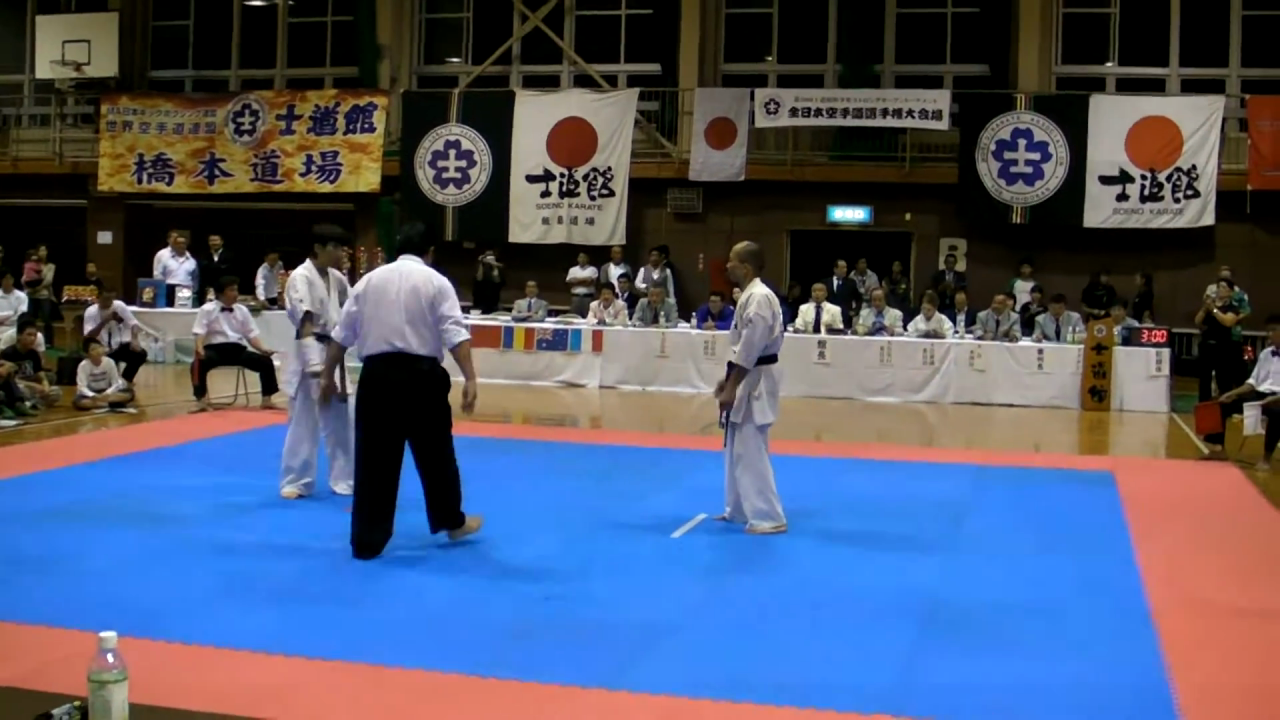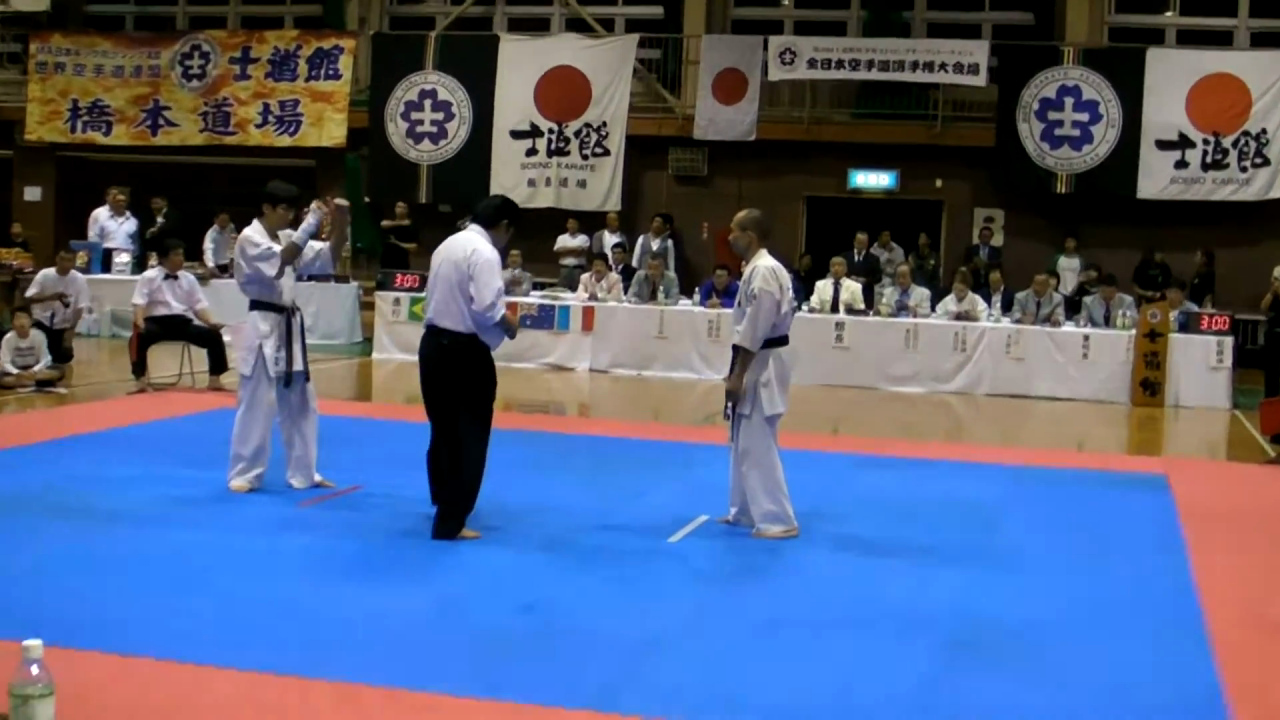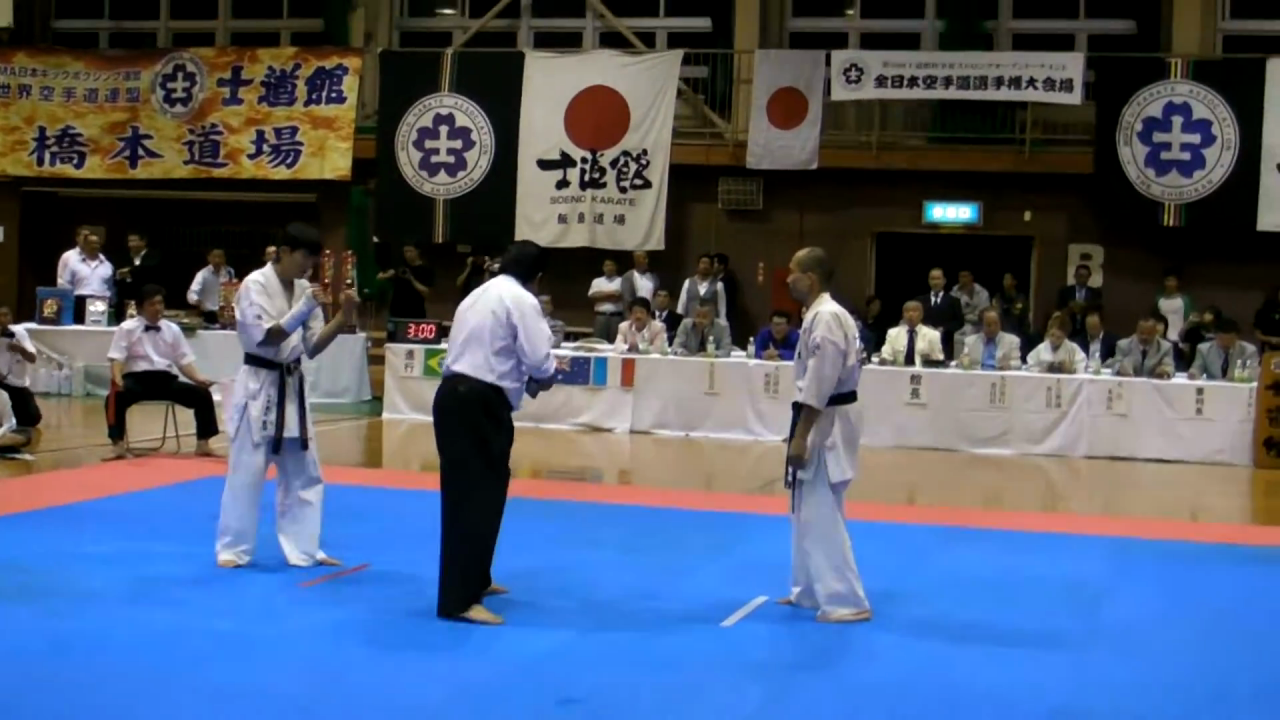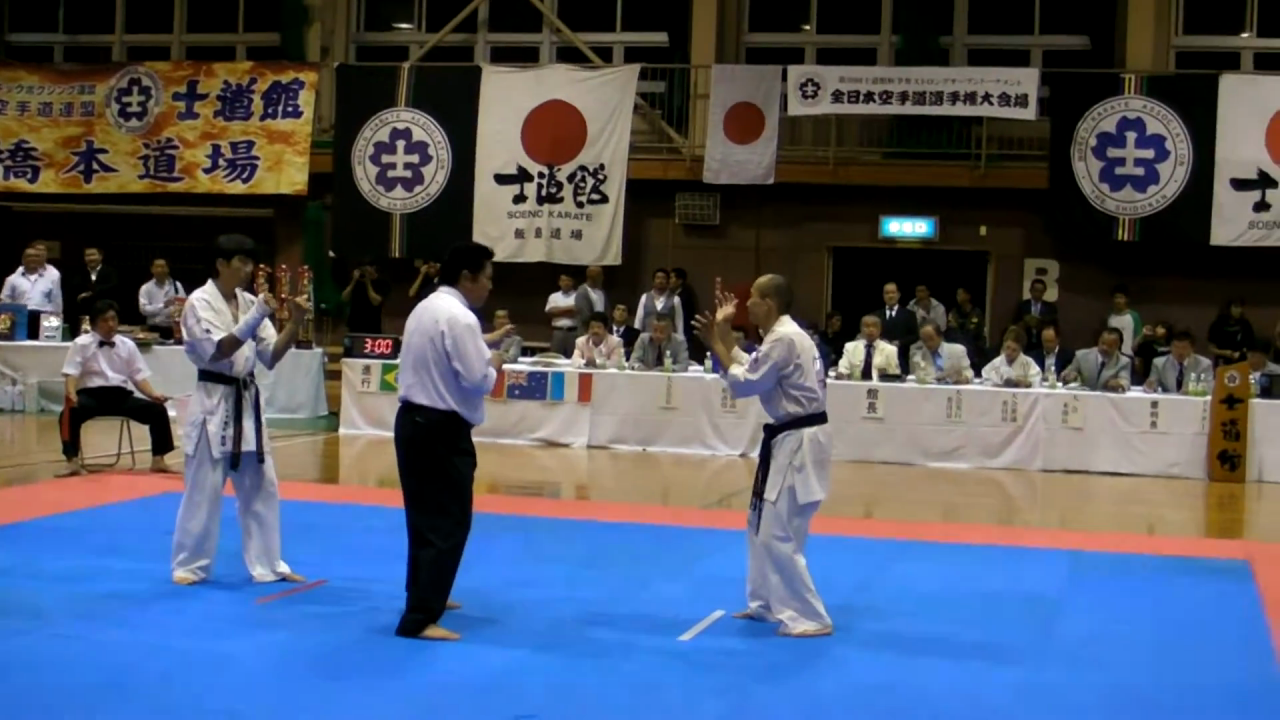
dt=1s
person 1, frame 1
left shoulder: (370, 279)
right shoulder: (437, 282)
left elbow: (342, 332)
right elbow: (456, 334)
left wrist: (329, 374)
right wrist: (470, 380)
left hip: (377, 375)
right hip: (422, 376)
left knee: (374, 461)
right knee: (436, 453)
left ankle: (365, 541)
right ankle: (451, 522)
person 1, frame 2
left shoulder: (448, 245)
right shoulder: (485, 253)
right elbow: (487, 309)
left wrist: (499, 291)
right wrist: (510, 324)
left hip: (435, 345)
right hip: (464, 352)
left knee: (446, 430)
right knee: (467, 435)
left ankle: (447, 498)
right ankle: (450, 523)
person 1, frame 3
left shoulder: (478, 295)
right shoulder: (521, 300)
right elbow: (539, 362)
left wrist: (523, 377)
right wrist: (541, 381)
left hip: (453, 396)
right hip: (480, 405)
left knee: (466, 494)
right knee: (479, 498)
left ankle: (473, 579)
right ankle: (459, 599)
person 1, frame 4
left shoulder: (426, 307)
right shoulder: (459, 317)
right elbow: (477, 379)
left wrist: (483, 347)
right wrist: (494, 365)
left hip: (414, 421)
right hip: (441, 430)
left knee: (428, 516)
right knee: (446, 523)
left ankle: (427, 594)
right ankle: (419, 618)
person 2, frame 1
left shoulder: (758, 297)
right shoulder: (751, 295)
left elbow: (749, 349)
left wrist: (731, 387)
right wrist: (729, 383)
left hip: (754, 380)
right hip: (747, 380)
left knee: (751, 451)
right knee: (737, 448)
person 2, frame 2
left shoulder: (763, 270)
right shoulder: (760, 268)
left elbow: (755, 330)
left wrist: (737, 375)
left hip: (759, 366)
right hip: (756, 364)
left knee: (757, 445)
right knee: (745, 442)
left ankle: (778, 520)
right ankle: (745, 511)
person 2, frame 3
left shoulder: (826, 318)
right shoulder: (821, 314)
left elbow: (818, 386)
left wrist: (799, 435)
right wrist: (800, 433)
left hip: (826, 423)
right hip: (821, 422)
left knee: (822, 515)
right knee: (808, 512)
left ankle: (848, 602)
right ankle: (809, 591)
person 2, frame 4
left shoulder: (783, 339)
right shoulder: (783, 335)
left elbow: (742, 383)
right elbow: (748, 368)
left wrist: (715, 344)
right wrist: (724, 331)
left hip: (800, 444)
right hip: (789, 441)
left knee: (778, 536)
right knee: (761, 527)
left ankle: (810, 618)
right ankle: (766, 604)
person 3, frame 1
left shoulder: (338, 278)
right shoulder: (301, 276)
right elbow: (305, 319)
right wrist: (314, 361)
right hip: (309, 354)
left knee: (341, 422)
right knee: (305, 422)
person 3, frame 2
left shoulder: (286, 236)
right shoulder: (250, 238)
left elbow: (328, 259)
right elbow: (282, 262)
left wrist: (340, 223)
right wrist: (311, 223)
left hip: (289, 326)
right hip: (263, 328)
left knee: (301, 405)
right knee: (257, 405)
left ankle: (303, 472)
right ankle: (244, 474)
person 3, frame 3
left shoulder: (304, 289)
right shoulder: (256, 284)
left elbow: (312, 347)
right elbow: (265, 338)
left wrist: (343, 317)
right wrist: (305, 310)
left hip: (291, 386)
right hip: (258, 386)
left knee: (304, 474)
right knee: (247, 473)
left ankle: (304, 549)
right ankle: (233, 548)
person 3, frame 4
left shoulder: (250, 302)
right shoulder: (200, 302)
left elbow: (270, 356)
right elbow: (219, 350)
left wrist: (293, 325)
right wrist: (257, 316)
left hip: (247, 402)
right hip: (215, 403)
left knee: (261, 488)
right knee: (203, 490)
left ankle: (268, 564)
right ankle: (188, 566)
